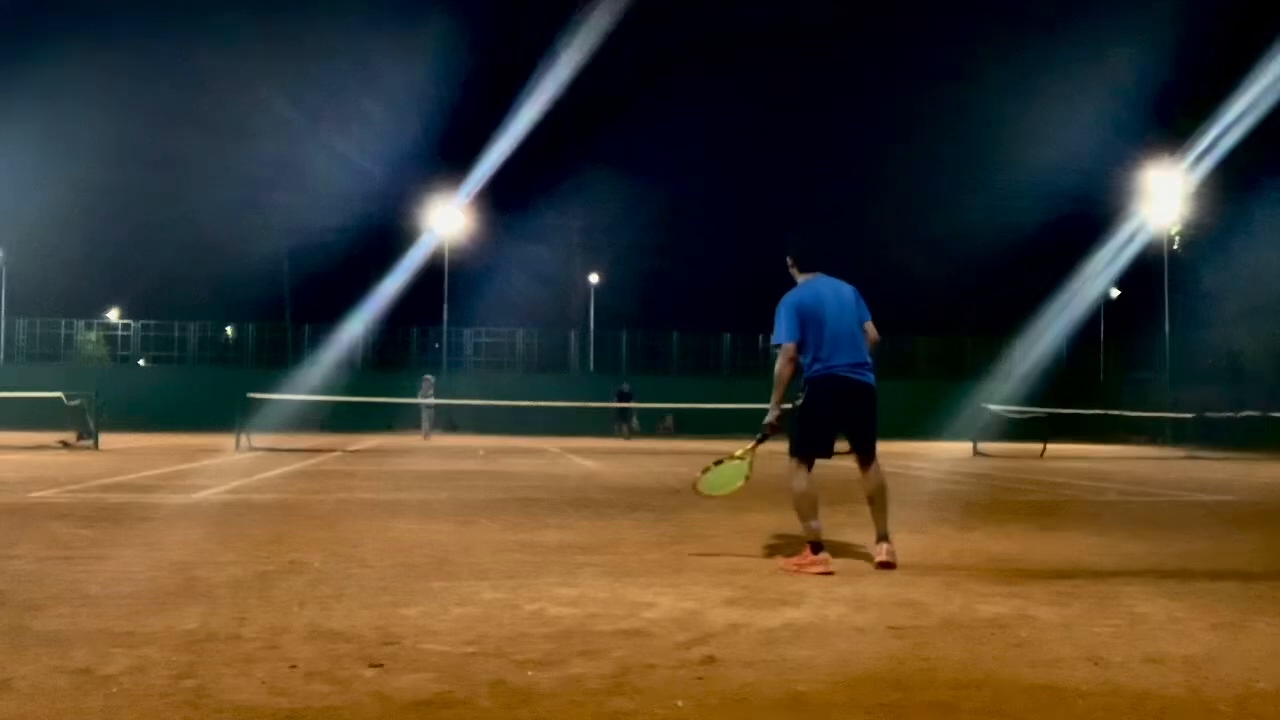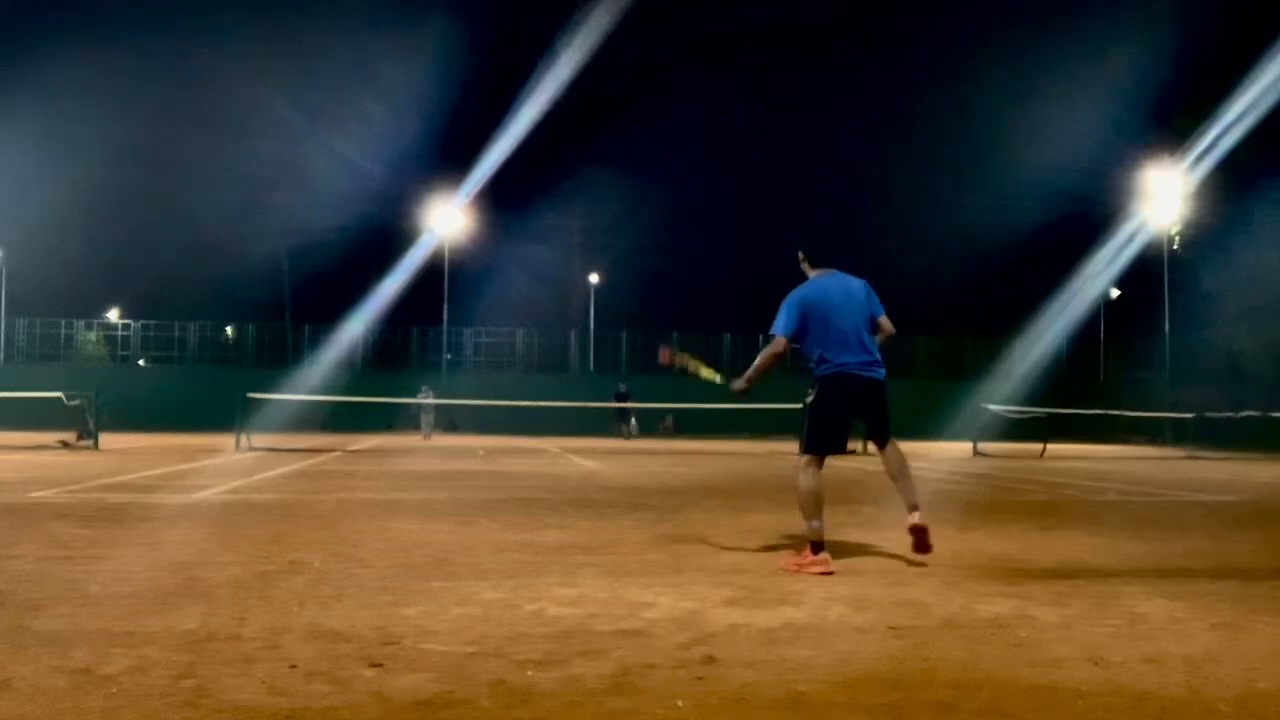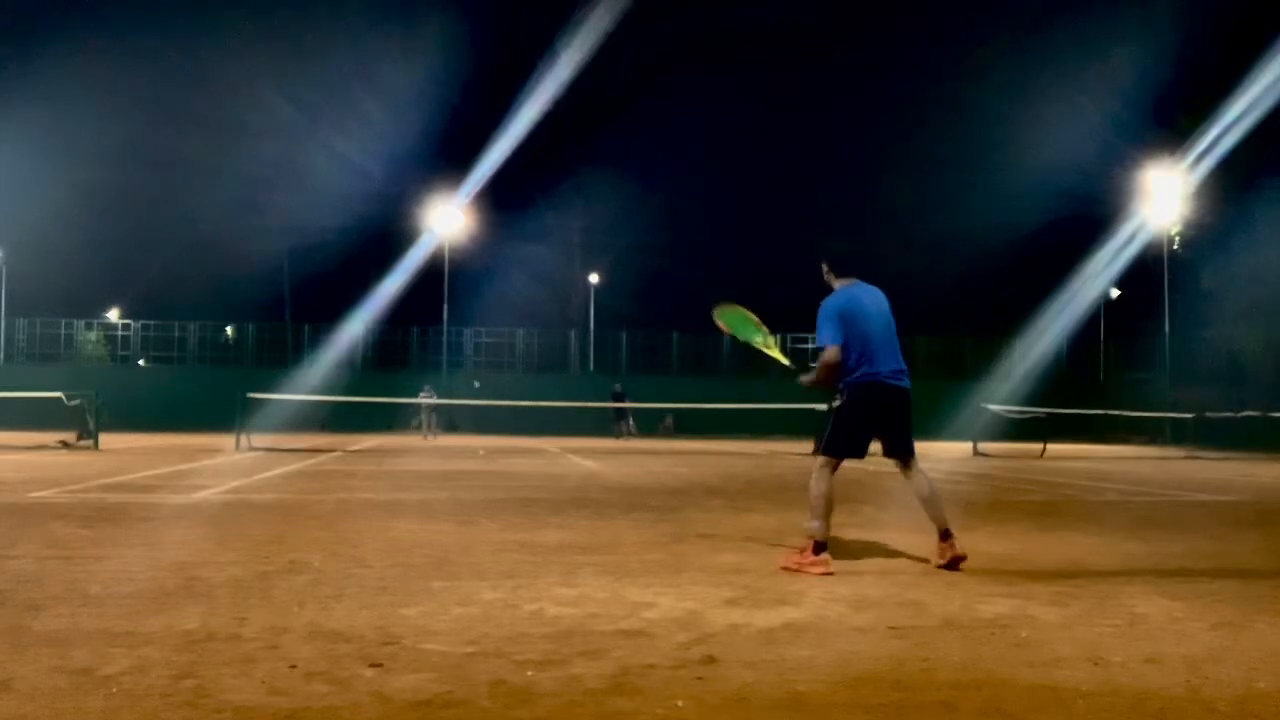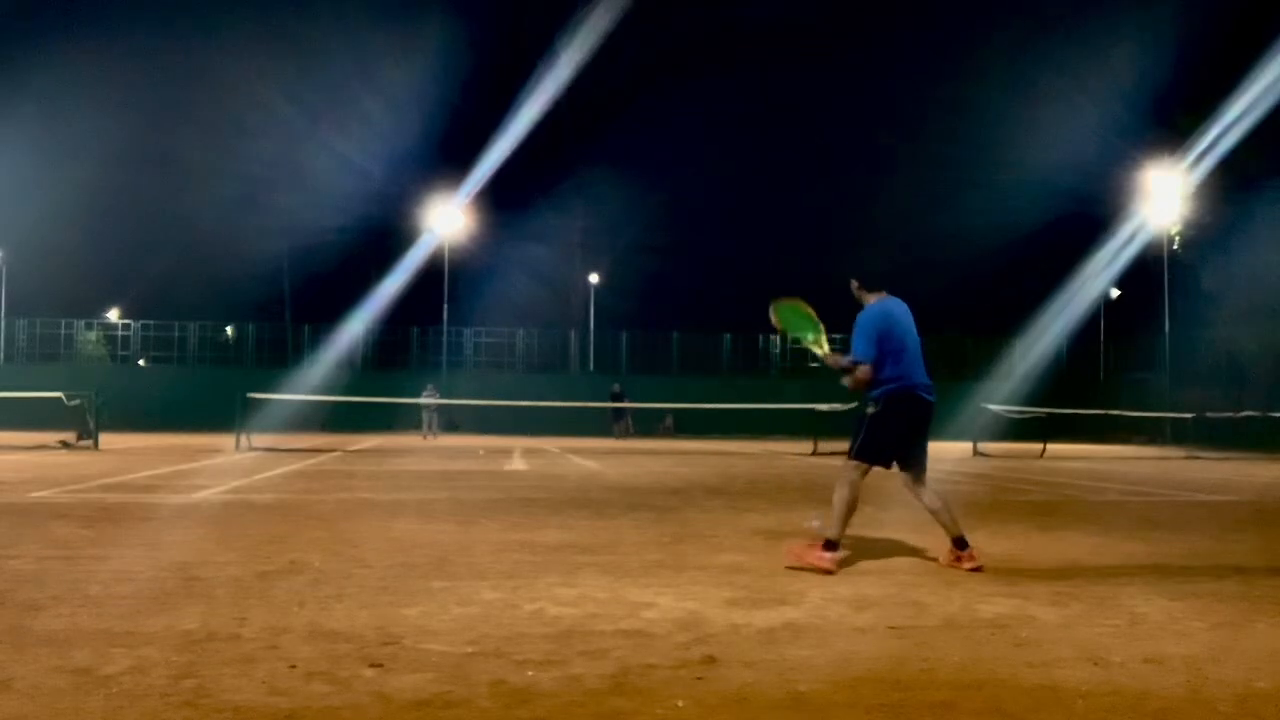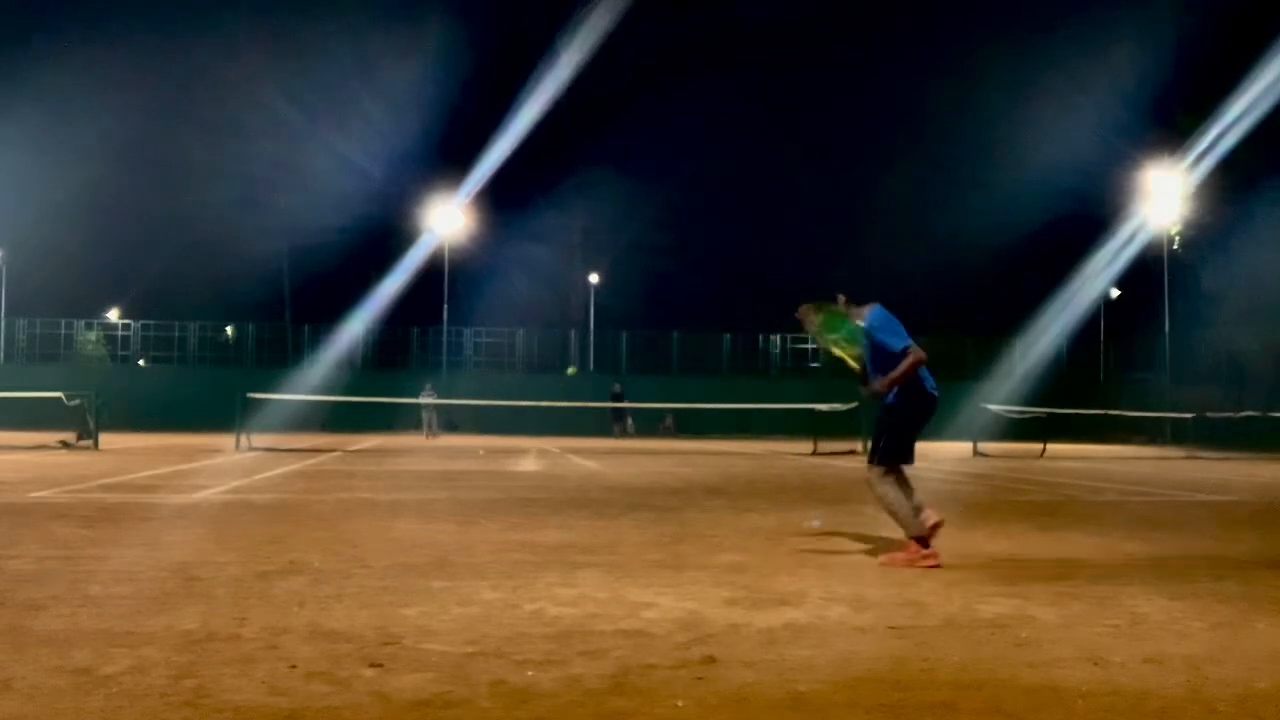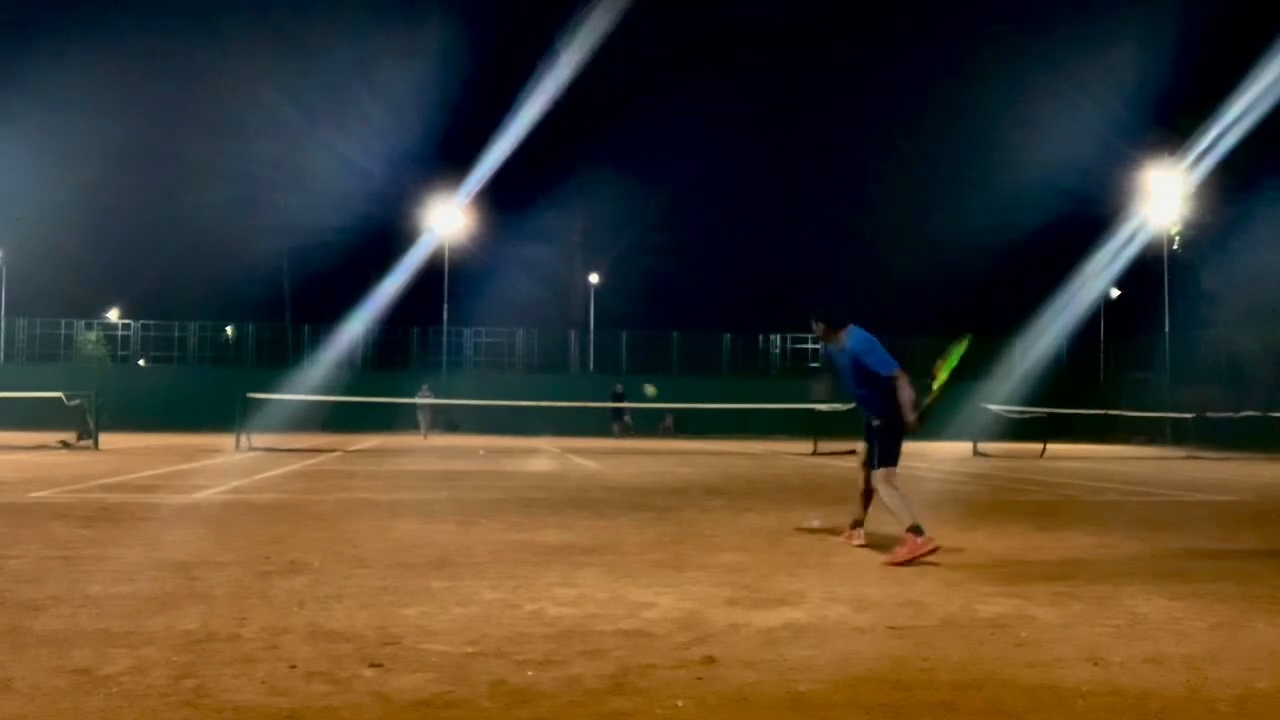
dt=0.3s
person 1, frame 1
left shoulder: (792, 300)
right shoulder: (848, 290)
left elbow: (788, 356)
right elbow: (872, 336)
left wrist: (775, 407)
left hip: (822, 386)
right hip: (862, 384)
left knee: (800, 465)
right knee: (868, 461)
left ankle: (815, 552)
right ankle: (884, 544)
person 1, frame 2
left shoulder: (799, 297)
right shoulder: (860, 286)
left elbow: (777, 347)
right elbow: (887, 330)
left wrist: (745, 380)
left hip: (833, 383)
right hip: (872, 379)
left knee: (808, 464)
right knee: (885, 443)
left ankle: (816, 552)
right ankle: (914, 514)
person 1, frame 3
left shoulder: (832, 305)
right shoulder: (877, 295)
left elbow: (832, 356)
left wrist: (814, 378)
left hip: (861, 391)
right hip: (897, 389)
left knee: (823, 467)
right knee: (908, 465)
left ankle: (817, 552)
right ankle: (947, 543)
person 1, frame 4
left shoulder: (869, 317)
right shoulder: (899, 307)
left elbow: (865, 374)
left wrist: (849, 382)
right wrist: (843, 362)
left hip: (891, 400)
right hip: (920, 400)
left knee: (852, 472)
right knee: (916, 480)
left ankle: (829, 549)
right ankle: (962, 550)
person 1, frame 5
left shoulder: (876, 324)
right shoulder: (867, 322)
left elbow: (917, 355)
left wrist: (888, 381)
left hip: (906, 402)
right hip: (904, 401)
left knee: (877, 476)
right knee: (889, 466)
left ankle: (920, 547)
right ankle: (922, 515)
person 1, frame 6
left shoulder: (858, 348)
right shoulder: (835, 346)
left elbow: (899, 379)
left wrist: (908, 411)
left hip: (888, 413)
right hip: (879, 412)
left knee: (881, 479)
right knee: (870, 467)
left ankle: (918, 538)
right ankle: (857, 528)
